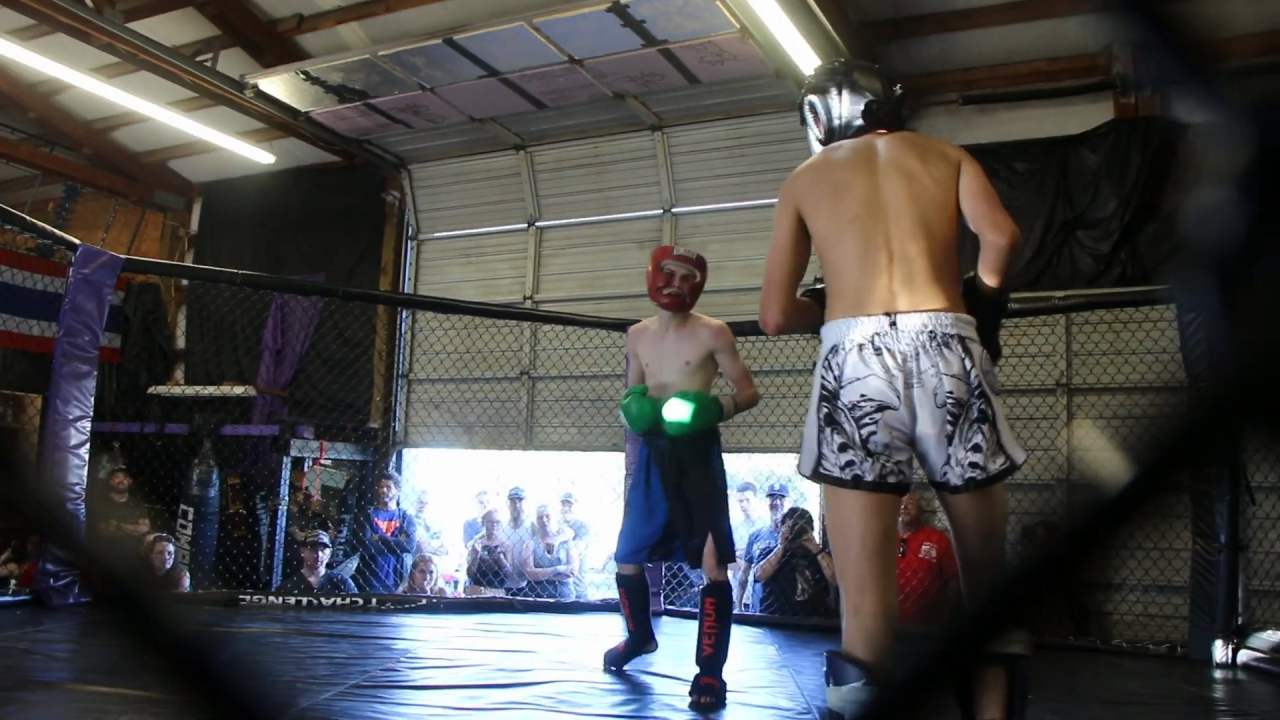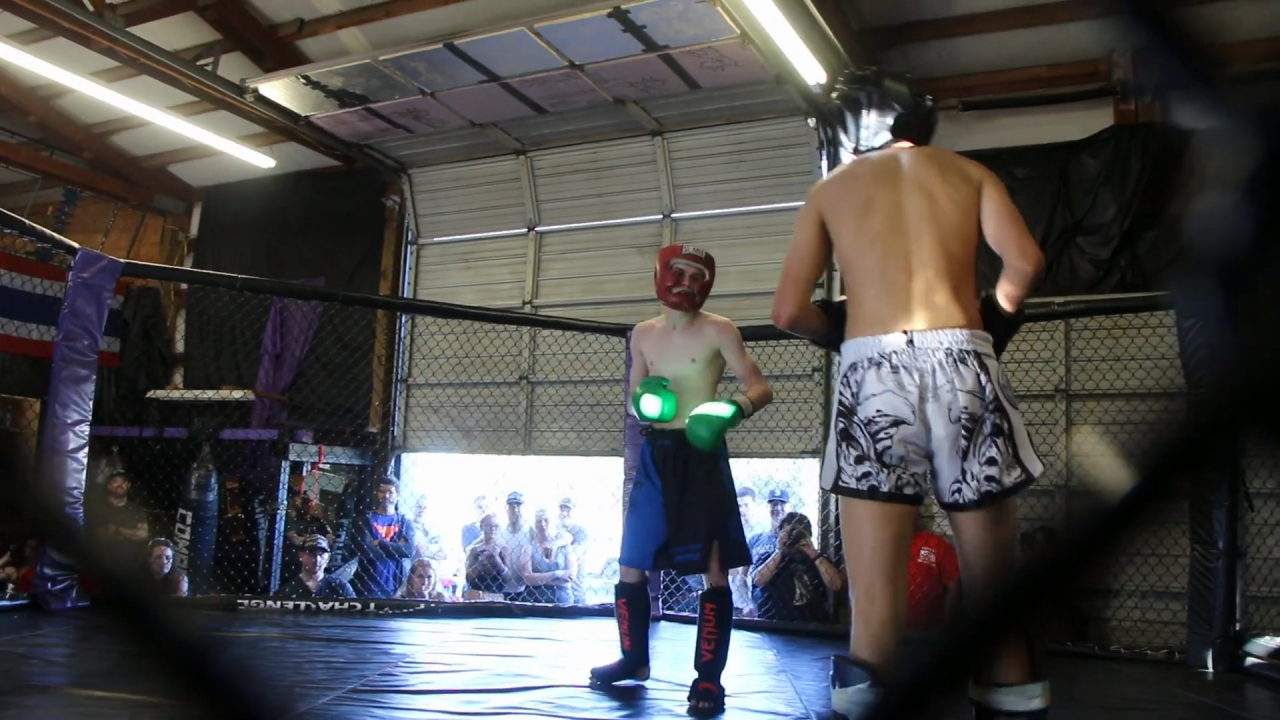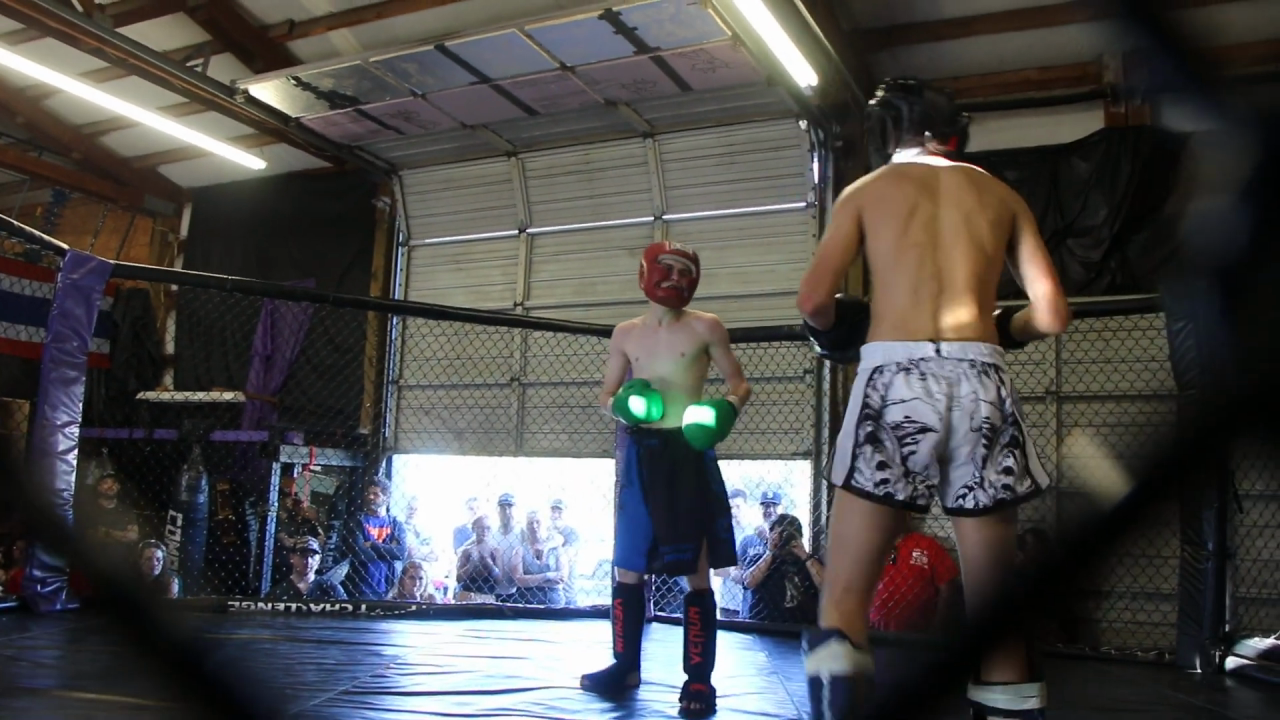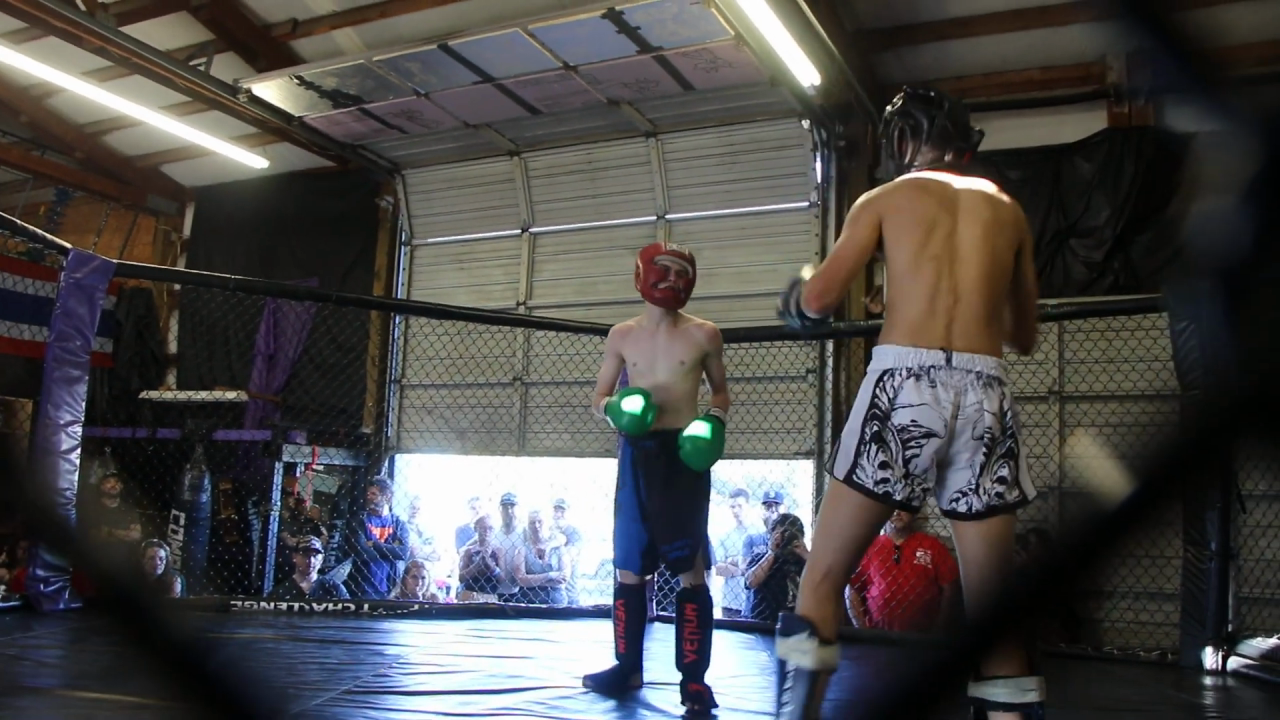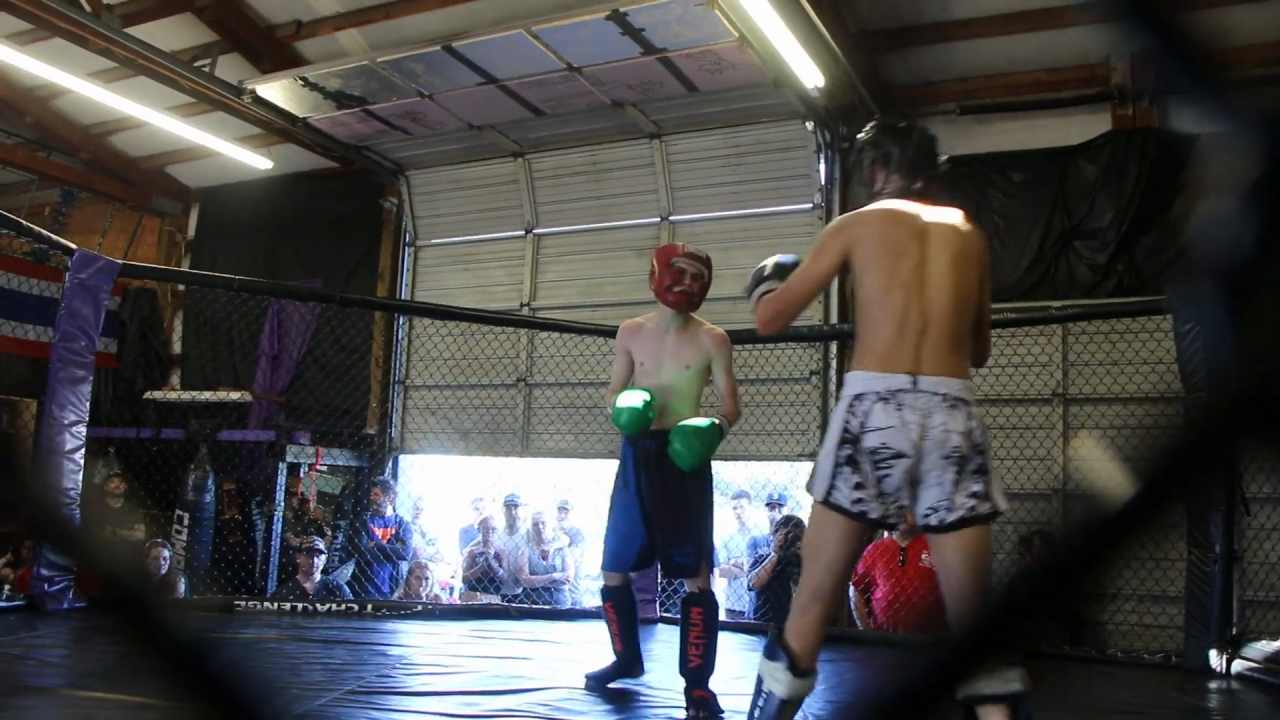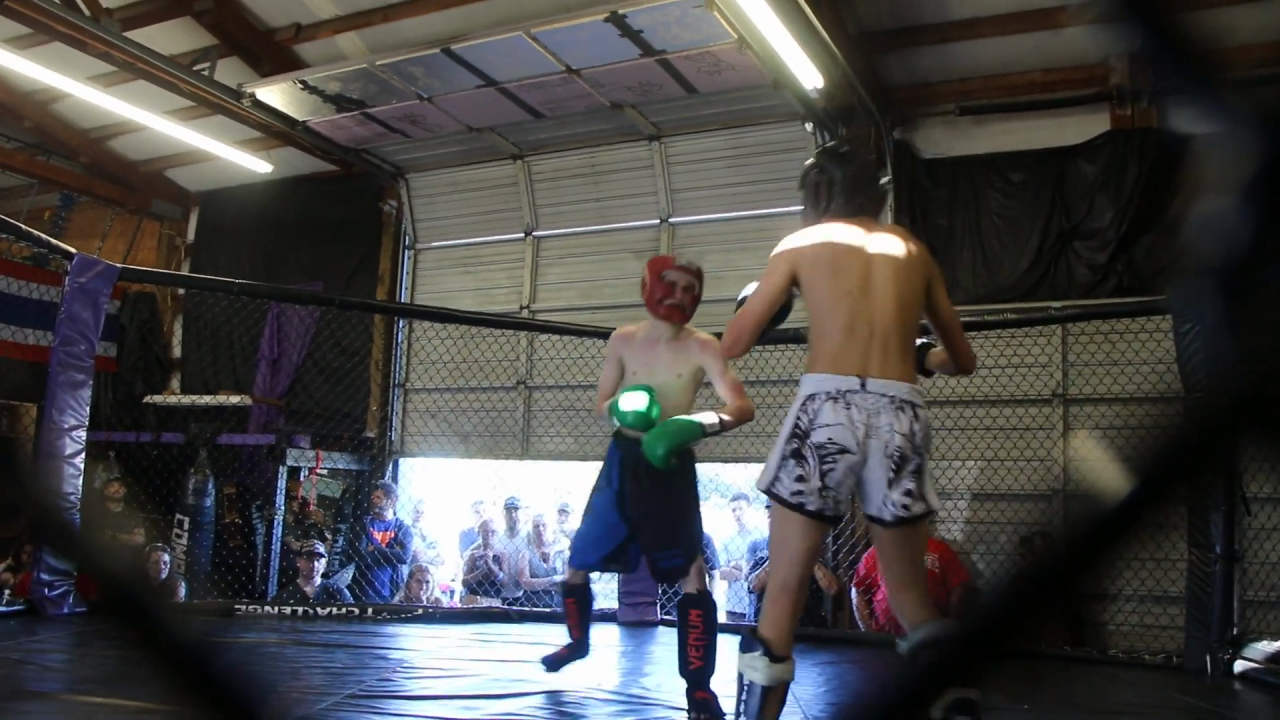
dt=0.2s
person 1, frame 1
left shoulder: (804, 180)
right shoulder: (946, 155)
left elbow: (775, 314)
right elbow: (1000, 234)
right wrist: (982, 306)
left hip: (855, 361)
right hip: (945, 352)
left knee: (865, 608)
right knee: (988, 585)
person 1, frame 2
left shoulder: (830, 190)
right shoulder: (969, 173)
left elbow: (789, 311)
right elbow: (1024, 258)
right wrist: (994, 318)
left hip: (875, 377)
right hip: (963, 369)
left knee: (875, 614)
right knee: (995, 601)
person 1, frame 3
left shoulder: (866, 191)
right shoulder: (1001, 195)
left elbow: (813, 301)
right elbow: (1052, 315)
left wrist: (841, 329)
left hip: (895, 380)
right hip: (981, 384)
left knee: (845, 596)
person 1, frame 4
left shoulder: (885, 199)
right shoulder: (1007, 210)
left elbow: (818, 299)
right elbow: (1023, 334)
left wrist: (802, 296)
left hip: (904, 386)
right hip: (984, 393)
left knee: (821, 583)
right knee: (995, 610)
person 1, frame 5
left shoulder: (855, 226)
right shoulder: (969, 234)
left elbow: (769, 319)
left wrist: (768, 288)
left hip: (874, 409)
right hip: (951, 413)
left knee: (812, 602)
right knee: (975, 618)
person 1, frame 6
left shoulder: (802, 245)
right shoulder: (913, 252)
left elbow: (734, 345)
right elbow: (963, 360)
left wrist: (755, 306)
left hip: (826, 408)
right hip: (898, 415)
left knee: (783, 595)
right knee: (908, 589)
person 2, frame 1
left shoulder: (712, 333)
right shoulder: (638, 335)
left elbow: (749, 391)
left wrist: (717, 406)
right wrist: (631, 407)
left hip: (698, 453)
right hip: (652, 453)
left knee: (712, 565)
right knee: (628, 561)
left ankle: (710, 672)
right ankle: (639, 636)
person 2, frame 2
left shoulder: (719, 331)
right shoulder: (643, 334)
left elbow: (762, 388)
left wrist: (736, 408)
right wrist: (640, 403)
left hip: (703, 453)
right hip: (655, 453)
left knee: (714, 569)
right knee: (630, 568)
left ankle: (708, 677)
right ankle: (635, 657)
person 2, frame 3
left shoulder: (706, 327)
right shoulder: (625, 333)
left elbow: (740, 383)
right elbow: (607, 398)
left wrist: (728, 408)
right wrist: (621, 404)
left hip: (690, 452)
right hip: (641, 452)
left knee: (696, 571)
right knee: (628, 568)
left ankle: (698, 678)
right ankle: (626, 665)
person 2, frame 4
left shoulder: (703, 334)
right shoulder: (622, 335)
left elbow: (720, 389)
right elbow: (598, 399)
left wrist: (715, 421)
right wrist: (615, 408)
left hip: (683, 456)
right hip: (637, 454)
left knee: (690, 568)
right knee: (629, 569)
left ankle: (694, 677)
right ankle: (628, 666)
person 2, frame 5
left shoulder: (712, 339)
right shoulder: (631, 333)
left elbow: (731, 404)
right elbow: (613, 394)
left wrist: (715, 427)
right wrist: (621, 408)
left hip: (686, 458)
right hip: (638, 455)
left knee: (696, 574)
right knee: (615, 570)
right ankle: (627, 658)
person 2, frame 6
left shoulder: (703, 346)
right shoulder: (622, 340)
left elbow: (742, 407)
right elbow: (602, 401)
left wrist: (700, 424)
right wrist: (619, 408)
left hip: (672, 463)
right hip: (624, 460)
left knee: (691, 575)
right knee: (577, 566)
right ankle: (578, 641)
